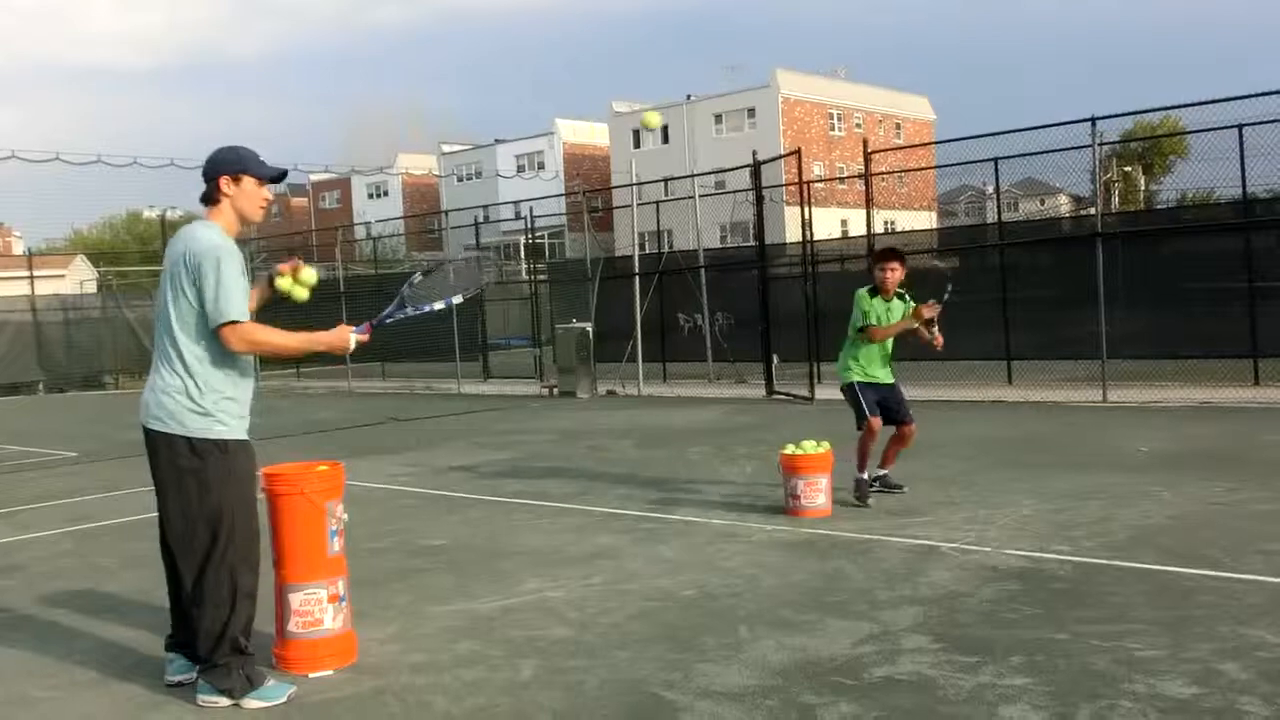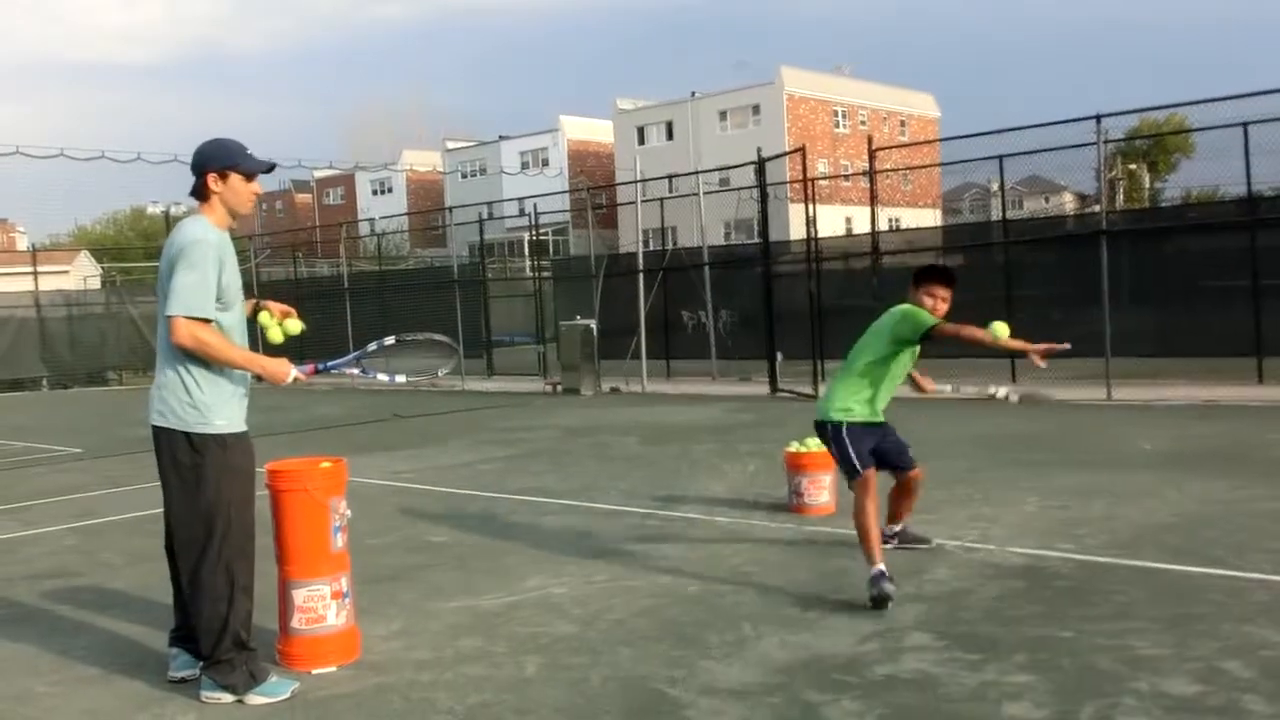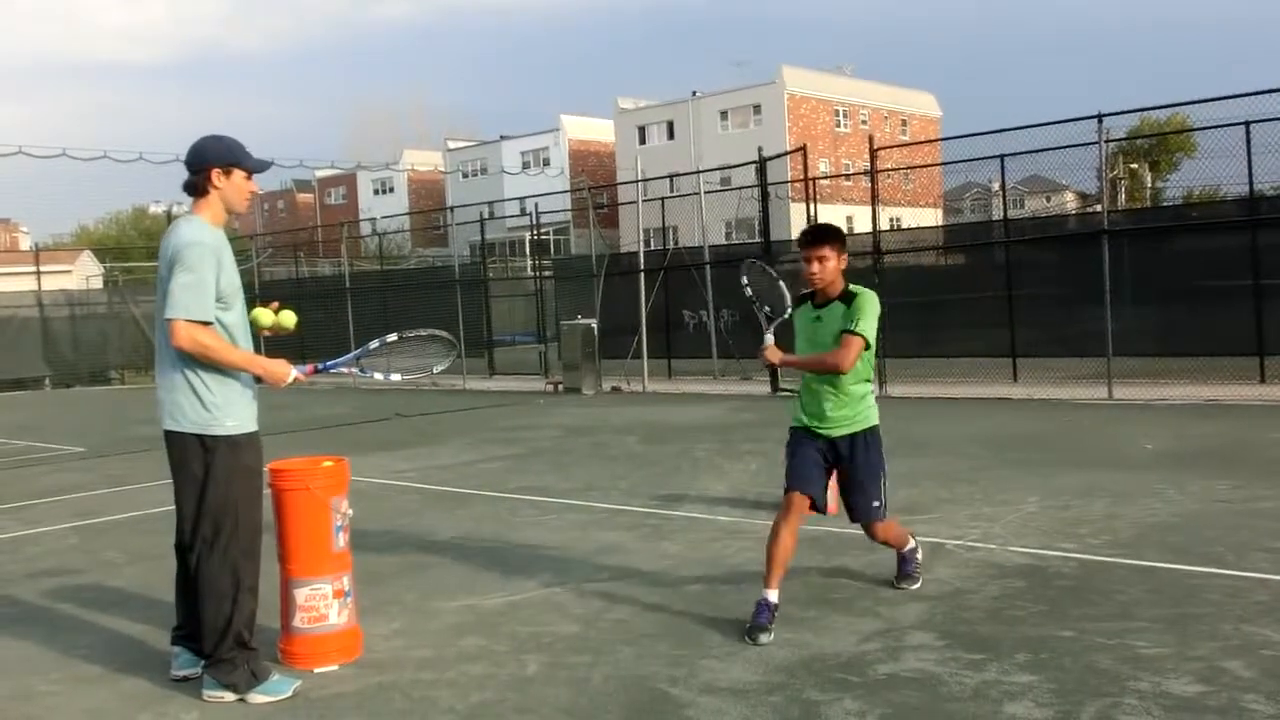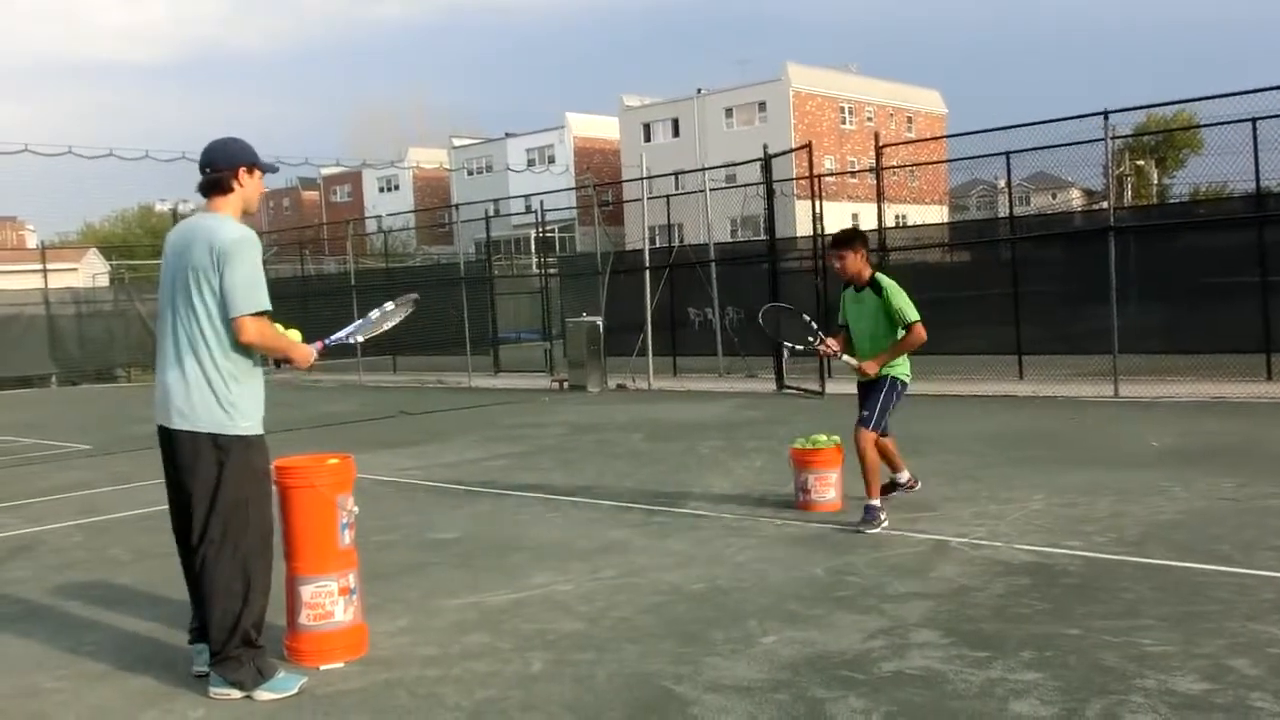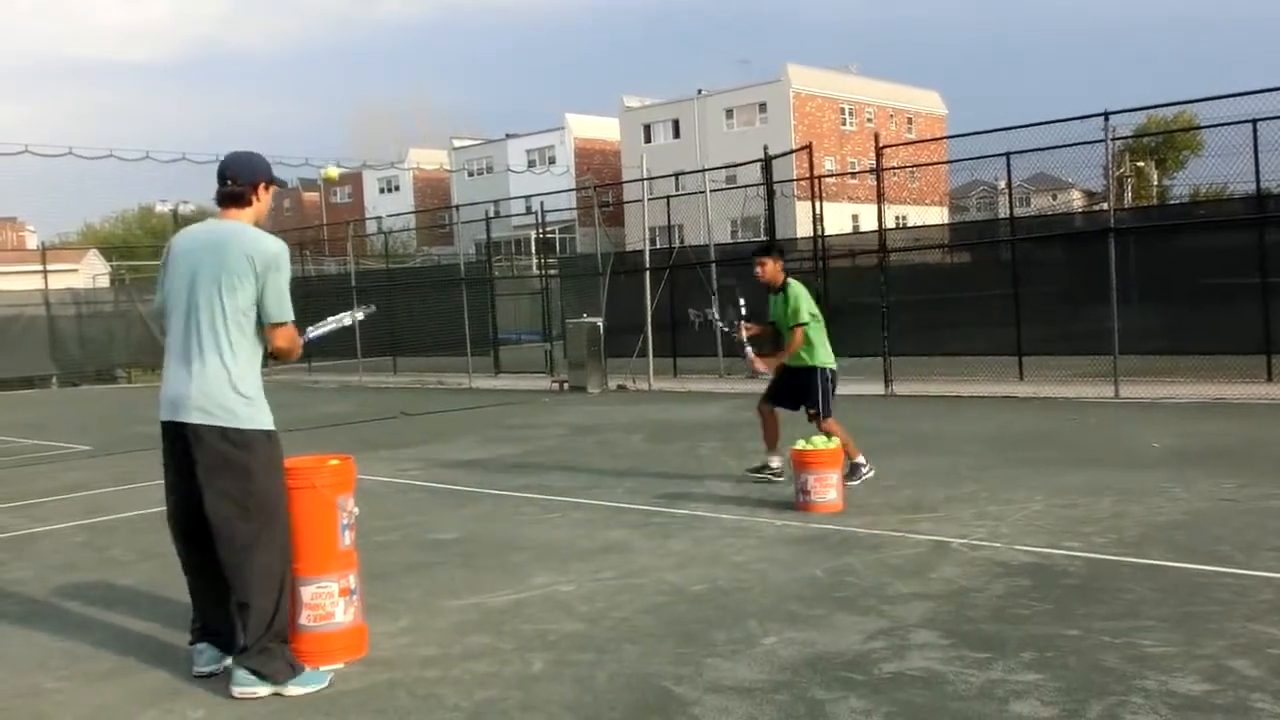
dt=1s
person 1, frame 1
left shoulder: (192, 239)
right shoulder: (215, 246)
right elbow: (238, 336)
left wrist: (269, 283)
right wrist: (323, 340)
left hip: (173, 419)
right hip: (205, 426)
left knee: (189, 542)
right knee: (229, 548)
left ankle: (187, 651)
right ankle: (225, 674)
person 1, frame 2
left shoulder: (203, 237)
right shoulder: (201, 240)
right elbow: (186, 331)
left wrist: (255, 306)
right wrist: (263, 365)
left hip: (188, 418)
right hip: (206, 422)
left knee: (194, 539)
right knee: (224, 544)
left ankle: (189, 647)
right ankle: (228, 670)
person 1, frame 3
left shoulder: (194, 236)
right shoulder: (199, 242)
right elbow: (185, 334)
left wrist: (251, 319)
right wrist: (262, 366)
left hip: (199, 419)
right hip: (217, 423)
left knee: (201, 538)
right knee: (230, 544)
left ankle: (191, 646)
right ankle: (230, 669)
person 1, frame 4
left shoulder: (179, 236)
right shoulder: (237, 238)
right elbow: (248, 331)
left wrist: (271, 342)
right wrist: (293, 350)
left hip: (177, 412)
right hip: (221, 418)
left knee: (200, 536)
right knee: (238, 541)
left ankle: (208, 642)
right ankle: (236, 667)
person 1, frame 5
left shoulder: (181, 242)
right shoulder: (267, 249)
right elbow: (280, 338)
right wrist: (294, 347)
left hip: (177, 408)
right hip: (233, 413)
left knee: (197, 532)
right knee: (259, 537)
left ankle: (211, 642)
right ankle: (261, 663)
person 2, frame 1
left shoulder: (903, 299)
right shoulder: (862, 296)
left elbow: (913, 326)
right elbow: (873, 335)
left wrist: (931, 334)
right wrist: (912, 316)
left hip: (883, 375)
right hip: (855, 374)
left knee: (906, 429)
right knee: (873, 425)
left ankle: (879, 475)
right ankle: (861, 478)
person 2, frame 2
left shoulder: (912, 321)
right shoulder: (906, 315)
right elbow: (960, 331)
left wrist: (914, 376)
right wrist: (1024, 345)
left hip: (868, 414)
right hip: (840, 415)
left knee: (910, 479)
right knee: (865, 483)
left ankle: (892, 530)
right ankle: (877, 574)
person 2, frame 3
left shoulder: (862, 302)
right shoulder: (800, 306)
left elbow: (842, 362)
left wrist: (783, 359)
left hip: (859, 426)
right hip: (810, 426)
left knee: (878, 526)
right knee: (793, 507)
left ankle: (908, 550)
right ankle: (769, 601)
person 2, frame 4
left shoulder: (887, 290)
right shoulder: (846, 291)
left elbow: (918, 334)
left wrist: (878, 362)
right wrist: (837, 344)
left hip: (890, 374)
right hip: (867, 376)
left knee: (863, 435)
right knee: (875, 435)
left ankle: (874, 508)
right ankle: (904, 478)
person 2, frame 5
left shoulder: (794, 292)
right shoulder: (775, 292)
left elbow: (797, 337)
right elbow: (776, 326)
left wrist: (770, 363)
right wrist: (754, 329)
left hip: (817, 363)
right hip: (795, 365)
left knee: (824, 422)
right knee: (765, 405)
left ankle: (860, 463)
right ankle: (773, 463)
